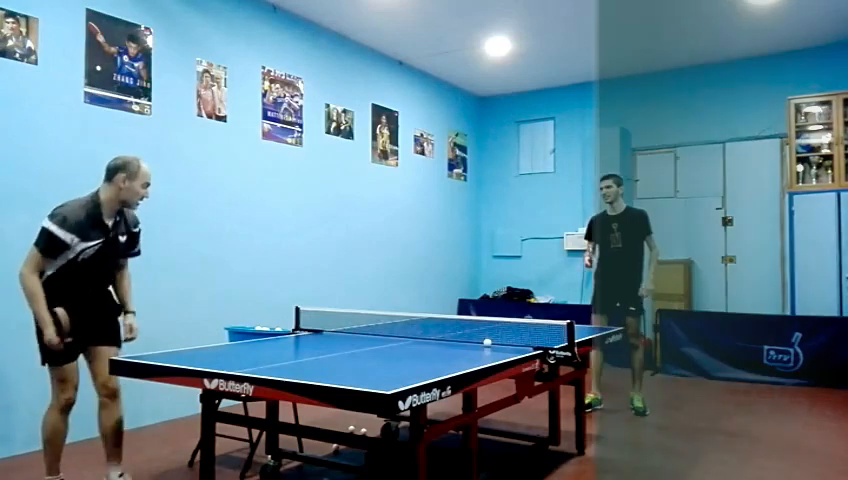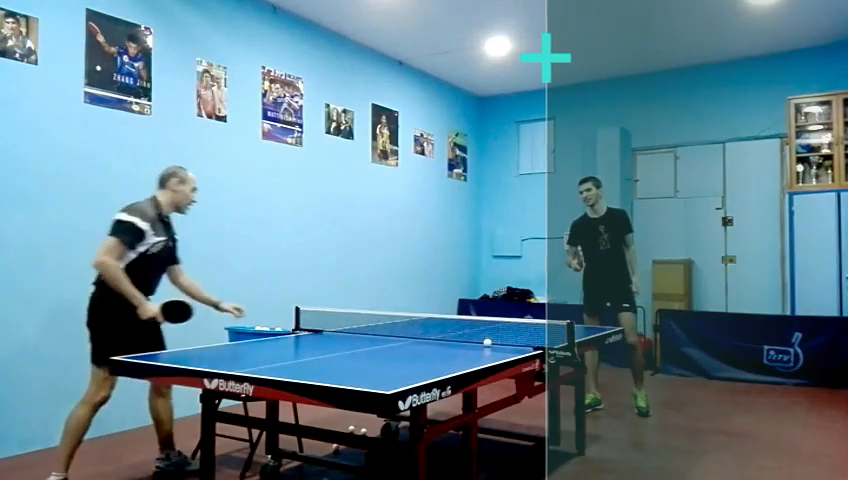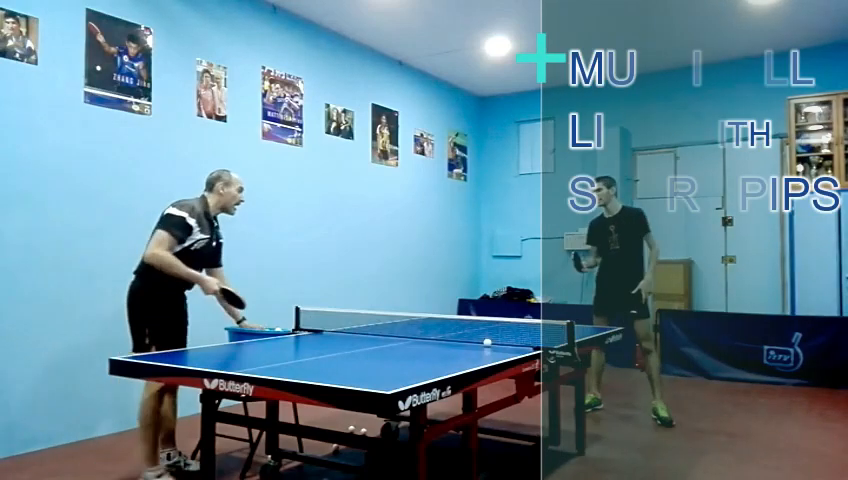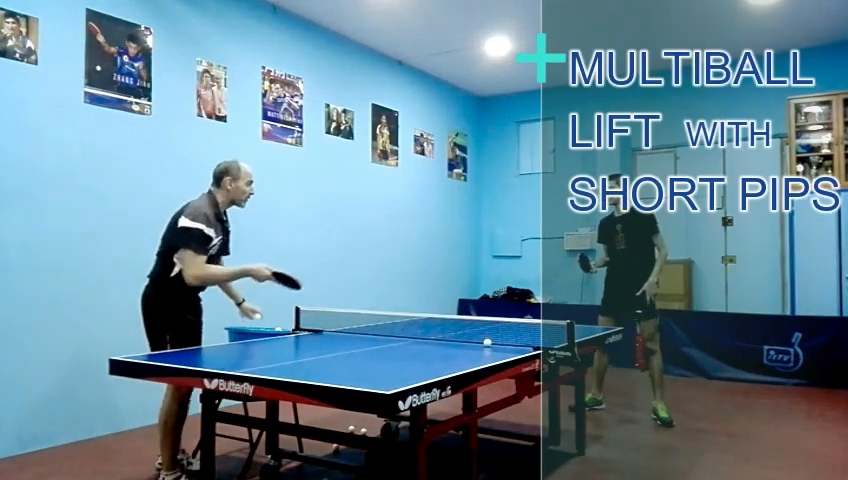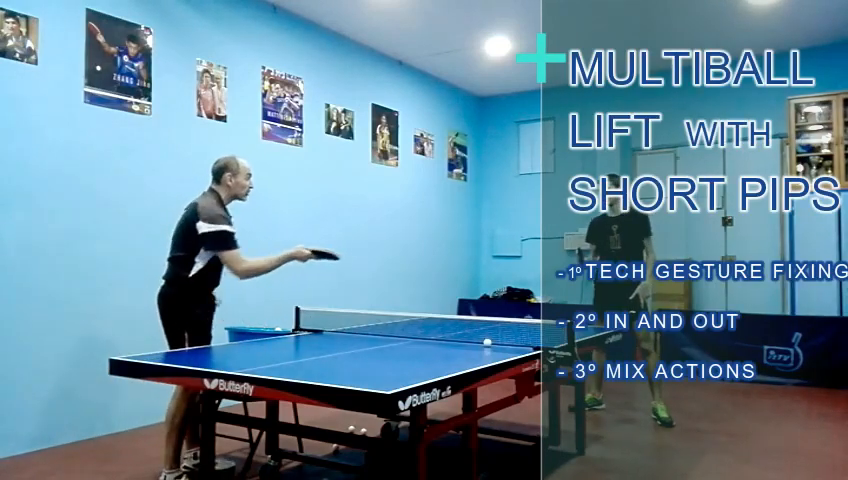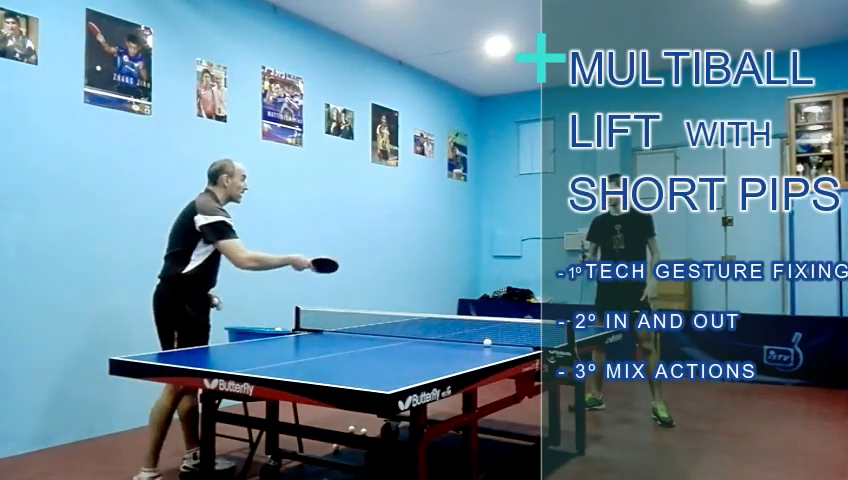
dt=0.5s
person 1, frame 1
left shoulder: (129, 223)
right shoulder: (68, 218)
right elbow: (29, 272)
left wrist: (128, 312)
right wrist: (46, 323)
left hip: (100, 307)
right hip: (60, 313)
left knee: (110, 389)
right knee: (65, 397)
person 1, frame 2
left shoulder: (167, 229)
right shoulder: (137, 215)
left elbow: (180, 278)
right elbow: (103, 262)
left wrist: (218, 304)
right wrist: (141, 302)
left hip: (144, 314)
right hip: (113, 312)
left knee: (163, 383)
right knee: (99, 393)
person 1, frame 3
left shoulder: (213, 230)
right shoulder: (184, 211)
left elbow: (217, 282)
right elbow: (153, 253)
left wrist: (240, 319)
right wrist: (198, 278)
left hip: (173, 302)
right hip: (149, 299)
left knee: (169, 380)
right knee: (158, 381)
left ankle: (168, 455)
person 1, frame 4
left shoulder: (220, 219)
right shoulder: (198, 215)
right elbow: (194, 274)
left wrist: (239, 301)
right wrist: (248, 271)
left hip: (186, 304)
right hip: (165, 304)
left knee: (185, 381)
right knee: (179, 385)
person 1, frame 5
left shoulder: (208, 207)
right shoulder: (211, 214)
right elbow: (243, 269)
right wrist: (291, 255)
left hip: (193, 302)
right hip: (183, 304)
right knee: (189, 384)
person 1, frame 6
left shoulder: (206, 209)
right shoulder: (209, 210)
right elbow: (243, 259)
left wrist: (206, 292)
right wrist: (290, 260)
left hip: (189, 302)
right hip: (178, 303)
right knee: (177, 383)
person 2, frame 1
left shoulder: (638, 216)
right shoulder: (596, 221)
left elbow: (653, 250)
right elbow: (590, 250)
left wrist: (649, 279)
right wrist: (588, 258)
left hip: (631, 286)
right hip: (603, 286)
left knee: (635, 340)
left ankle: (636, 395)
right ankle: (594, 394)
person 2, frame 2
left shoulder: (619, 216)
right shoulder: (578, 225)
left elbow: (629, 247)
right elbow: (570, 255)
left wrist: (635, 277)
right wrist: (574, 263)
left hip: (620, 285)
right hip: (593, 287)
left knee: (632, 341)
left ankle: (640, 392)
right ankle: (593, 394)
person 2, frame 3
left shoulder: (635, 215)
right shoulder: (595, 225)
left elbow: (653, 248)
left wrist: (647, 278)
right wrist: (586, 264)
left hip: (633, 288)
right hip: (605, 288)
left knee: (647, 345)
left ankle: (658, 403)
right ankle: (594, 395)
person 2, frame 4
left shoulder: (644, 216)
right shoulder: (605, 223)
left elbow: (662, 250)
left wrist: (652, 279)
right wrist: (594, 265)
left hip: (640, 289)
right hip: (613, 290)
left knee: (651, 345)
left ankle: (658, 404)
right ankle: (595, 395)
person 2, frame 5
left shoulder: (638, 218)
right shoulder: (597, 223)
left elbow: (650, 254)
left wrist: (646, 282)
left hip: (632, 291)
right hip: (605, 291)
left knee: (647, 345)
right knee: (598, 343)
left ankle: (657, 404)
right ankle: (595, 395)
person 2, frame 6
left shoulder: (641, 218)
right shoulder: (599, 222)
left elbow: (654, 252)
right elbow: (592, 254)
left wrist: (652, 281)
right wrist: (587, 260)
left hip: (636, 291)
right hip: (607, 290)
left knee: (648, 345)
right knee: (599, 343)
left ankle: (658, 404)
right ankle: (595, 396)
